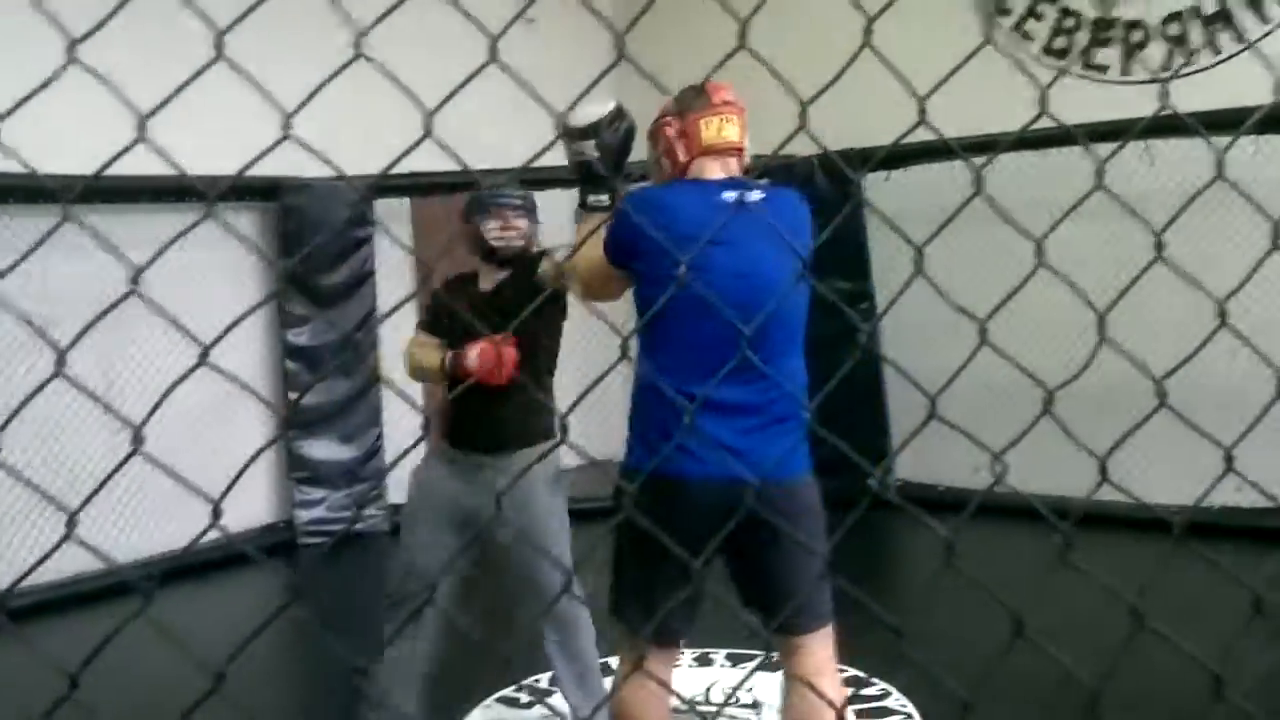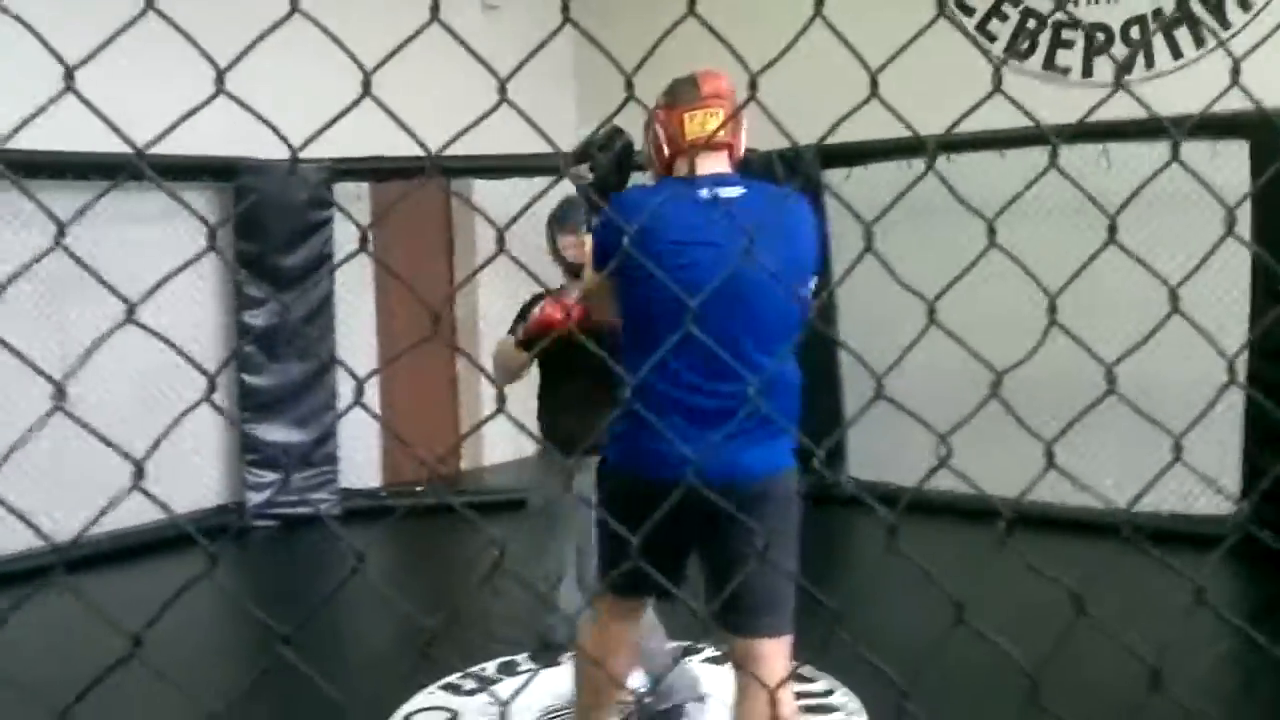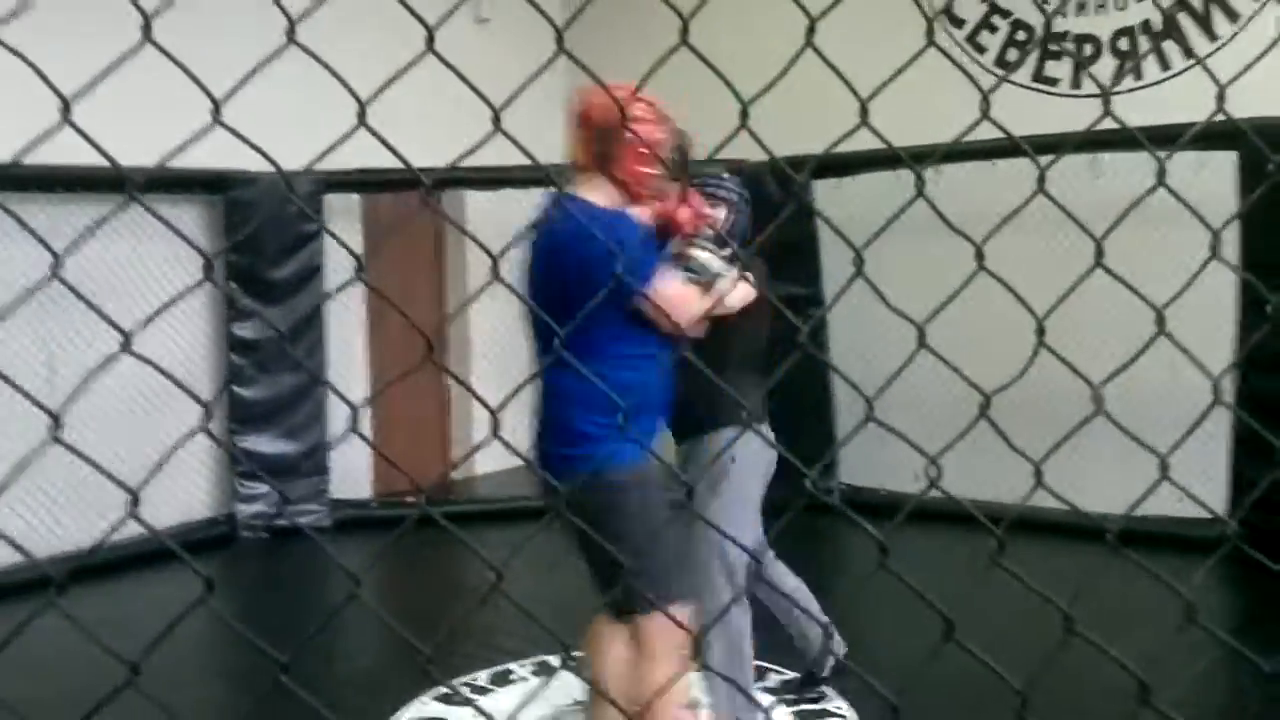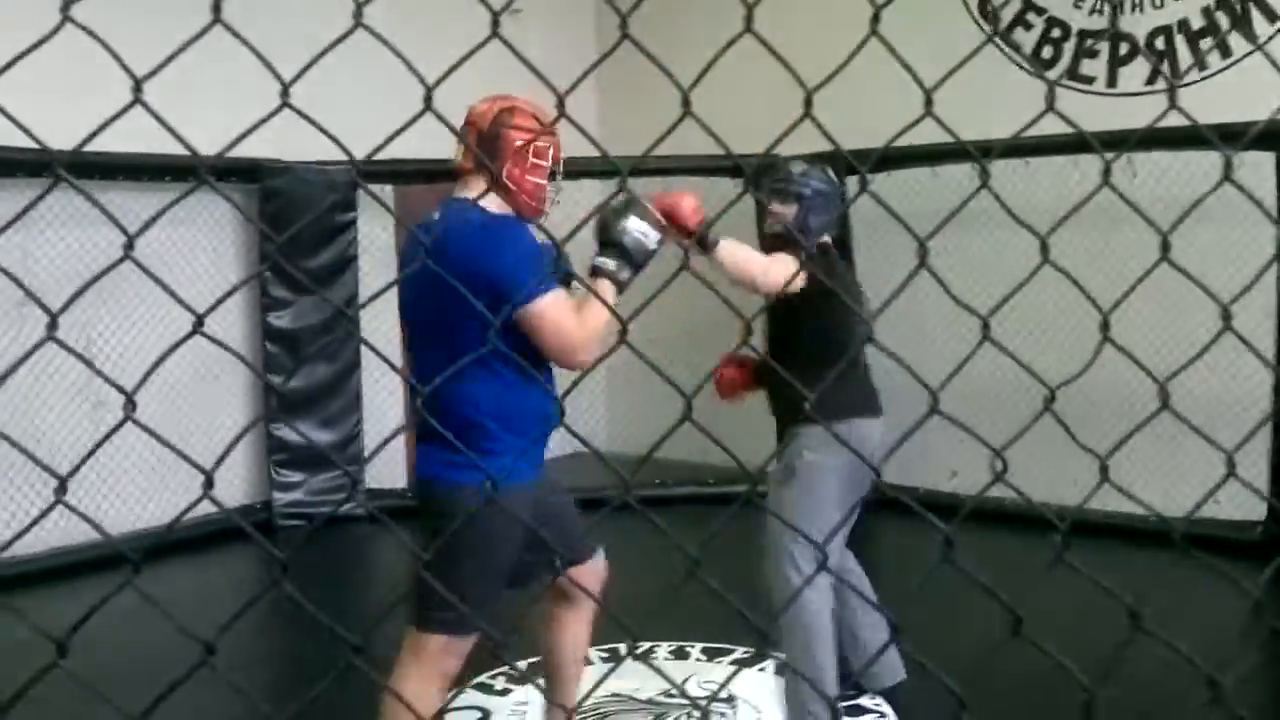
dt=0.5s
person 1, frame 1
left shoulder: (651, 212)
right shoulder: (793, 211)
left elbow: (588, 284)
left wrist: (598, 188)
left hip: (672, 474)
right hip: (777, 472)
left knee: (648, 655)
right knee: (809, 649)
person 1, frame 2
left shoulder: (630, 212)
right shoulder: (793, 214)
left hip: (642, 459)
right hip: (753, 465)
left knee: (616, 602)
right knee: (765, 656)
person 1, frame 3
left shoulder: (564, 217)
right shoulder: (605, 231)
right elbow: (688, 316)
left wrist: (652, 222)
right wrist: (726, 284)
left hip: (581, 453)
right hip: (607, 456)
left knee: (625, 607)
right knee: (664, 625)
person 1, frame 4
left shoulder: (439, 230)
right shoulder: (495, 235)
right elbow: (576, 347)
right wrist: (616, 263)
left hip: (513, 463)
right hip: (474, 472)
left knee: (584, 573)
right knee: (440, 643)
person 2, frame 1
left shoulder: (540, 278)
right shoulder: (451, 293)
right elbow: (416, 360)
right wrist: (457, 362)
left hip: (524, 467)
right hip: (451, 463)
left knee: (555, 592)
right knee: (416, 586)
person 2, frame 2
right shoulder: (540, 308)
right elbow: (504, 369)
right wrist: (536, 331)
right hip: (562, 459)
left knee: (599, 568)
right knee: (571, 558)
right ankle: (566, 629)
person 2, frame 3
left shoulder: (743, 268)
left hip: (731, 441)
right hip: (701, 440)
left knee: (717, 576)
right knee: (752, 560)
right ankle: (822, 650)
person 2, frame 4
left shoulder: (812, 259)
right shoulder: (830, 270)
left elbow: (762, 272)
left wrist: (701, 233)
right wrist: (761, 369)
left hip: (826, 435)
right hip: (856, 429)
left knee: (794, 569)
right knee: (825, 556)
